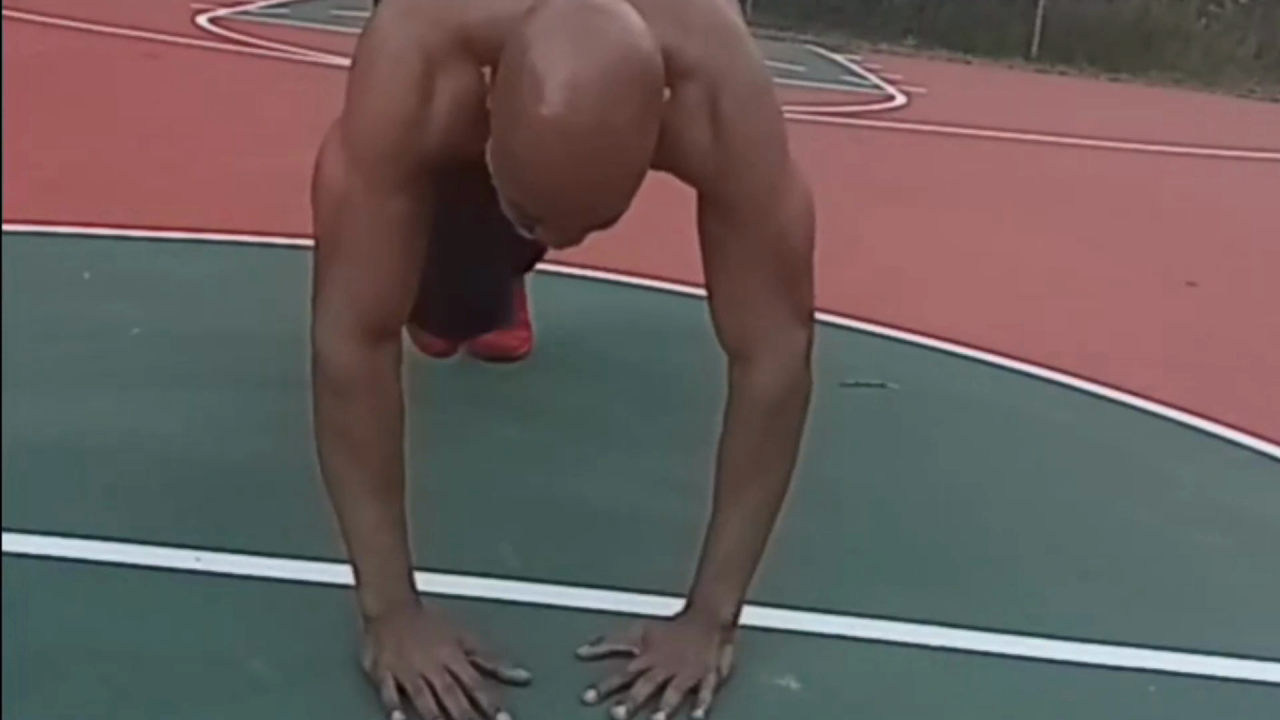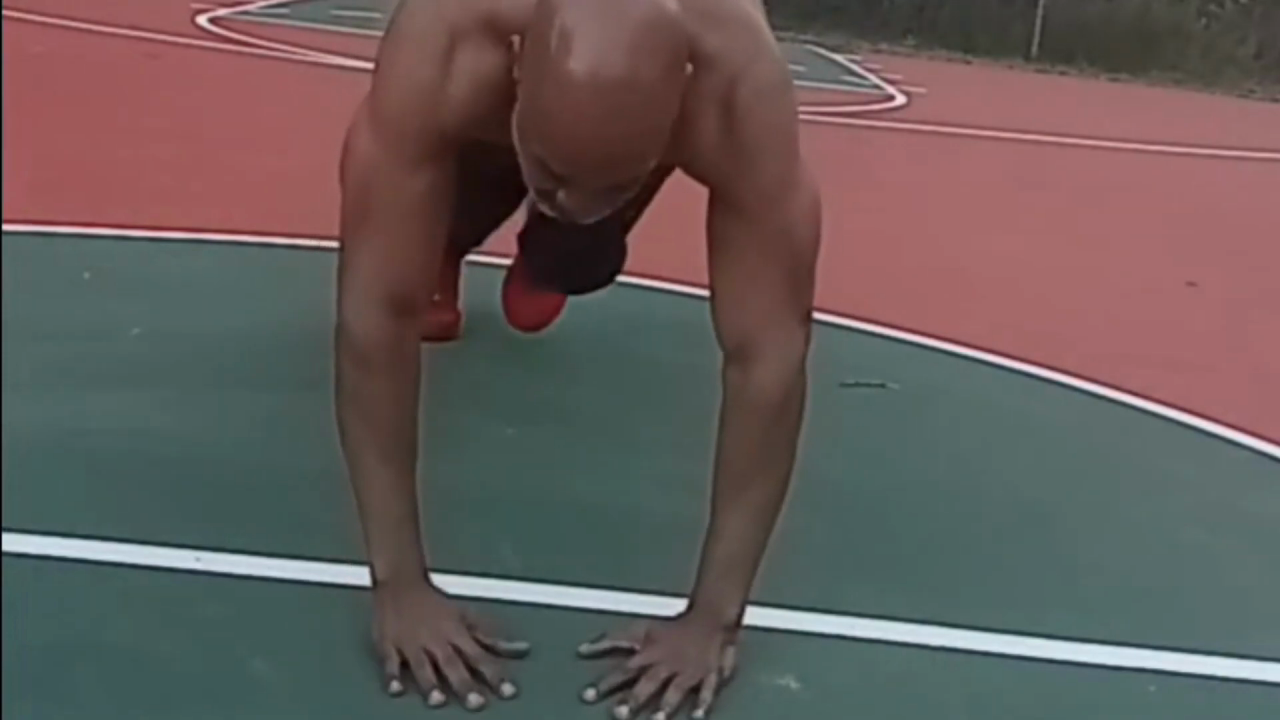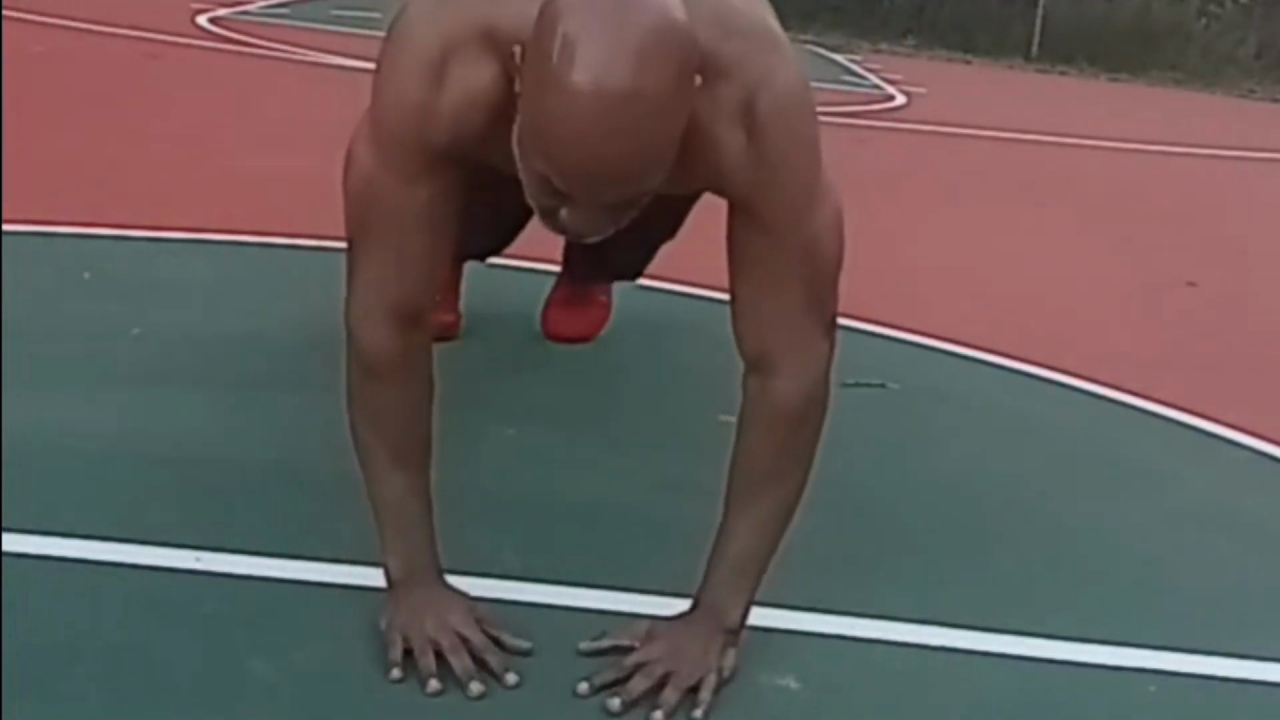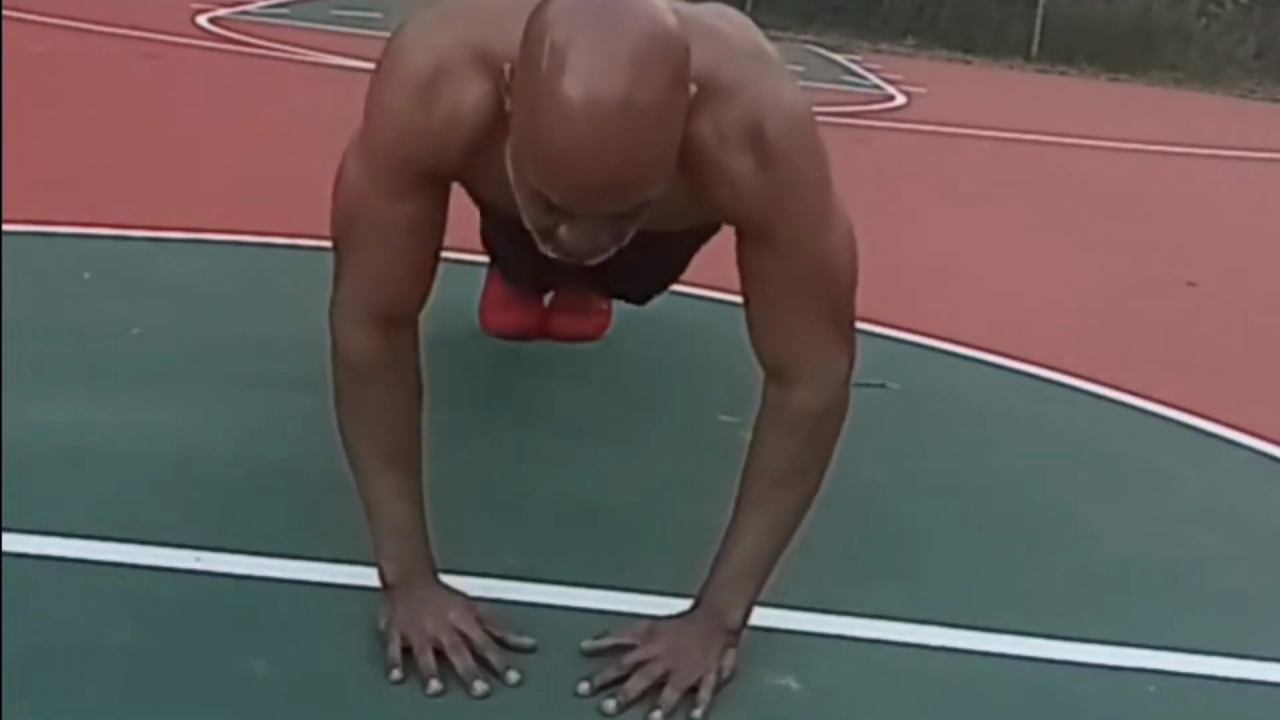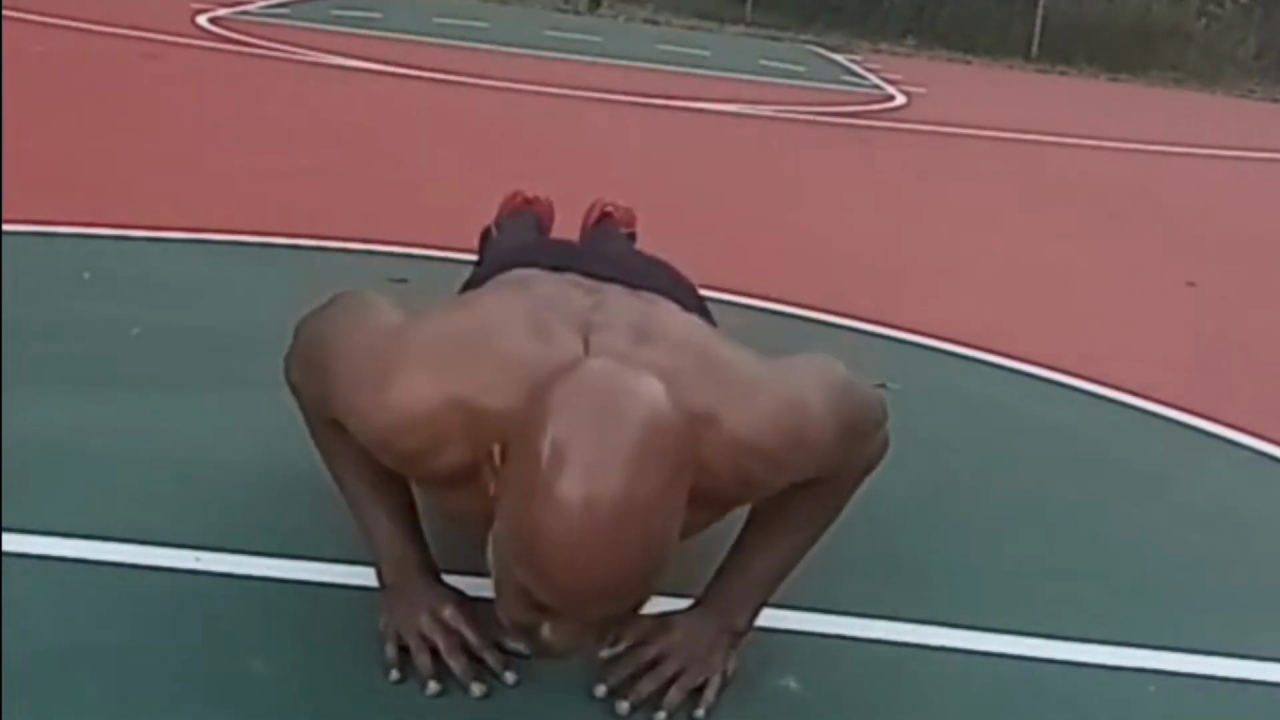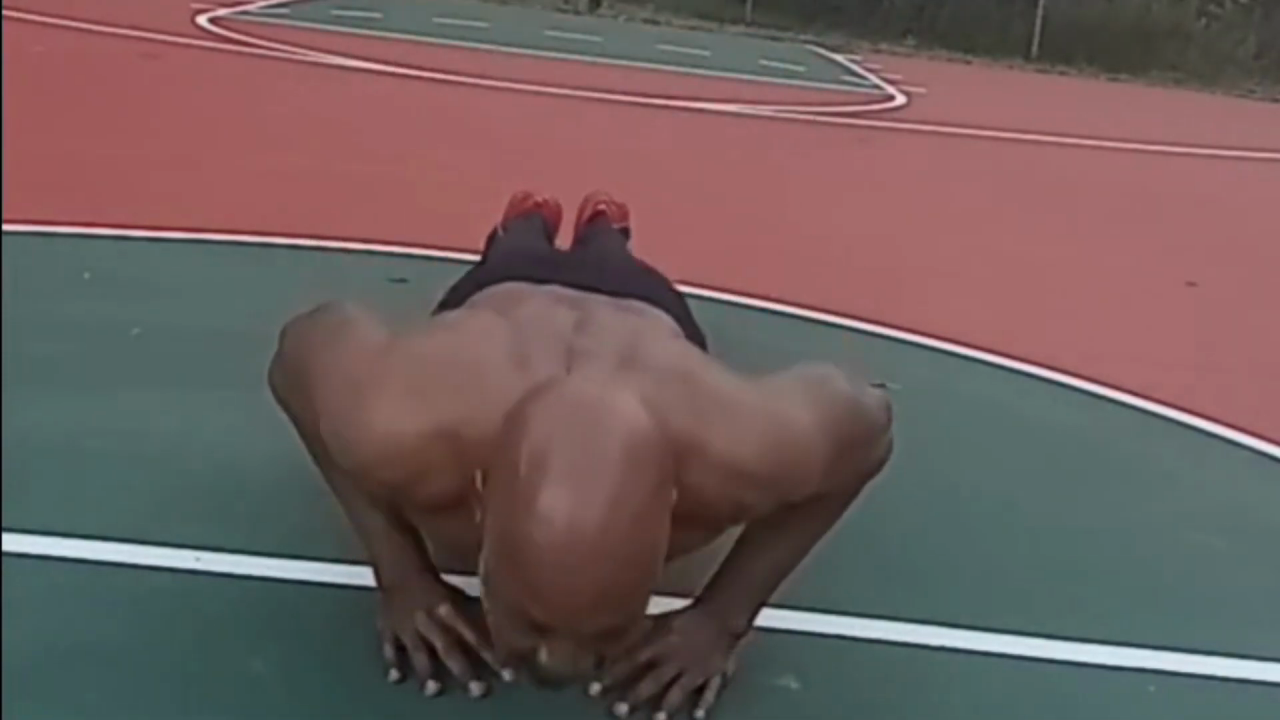
dt=0.4s
person 1, frame 1
left shoulder: (722, 98)
right shoulder: (413, 66)
left elbow: (771, 352)
right elbow: (354, 338)
left wrist: (710, 617)
right wrist: (389, 610)
right knee: (456, 303)
left ankle: (491, 271)
person 1, frame 2
left shoulder: (742, 90)
left elbow: (767, 353)
right elbow: (376, 312)
left wrist: (714, 615)
right wrist: (399, 584)
left ankle: (547, 262)
right ankle: (443, 256)
person 1, frame 3
left shoulder: (760, 108)
right shoulder: (441, 69)
left elbow: (789, 367)
right elbow: (386, 324)
left wrist: (717, 616)
right wrist: (411, 579)
left ankle: (589, 274)
right ankle: (447, 259)
person 1, frame 4
left shoulder: (761, 131)
right shoulder: (433, 87)
left elbow: (809, 376)
right elbow: (372, 326)
left wrist: (719, 617)
right wrist: (406, 580)
left ankle: (592, 282)
right ankle: (521, 270)
person 1, frame 5
left shoulder: (747, 434)
right shoulder: (413, 409)
left elbow: (864, 435)
right elbow: (310, 370)
left wrist: (723, 619)
right wrist: (403, 579)
left hip: (653, 300)
left ankle: (613, 232)
right ankle: (524, 225)
person 1, frame 6
left shoulder: (732, 460)
right shoulder: (404, 431)
left elbow: (869, 423)
right elbow: (300, 351)
left wrist: (723, 620)
right wrist: (401, 581)
left hip: (645, 318)
right hip: (494, 305)
left ankle: (601, 226)
right ankle: (528, 225)
